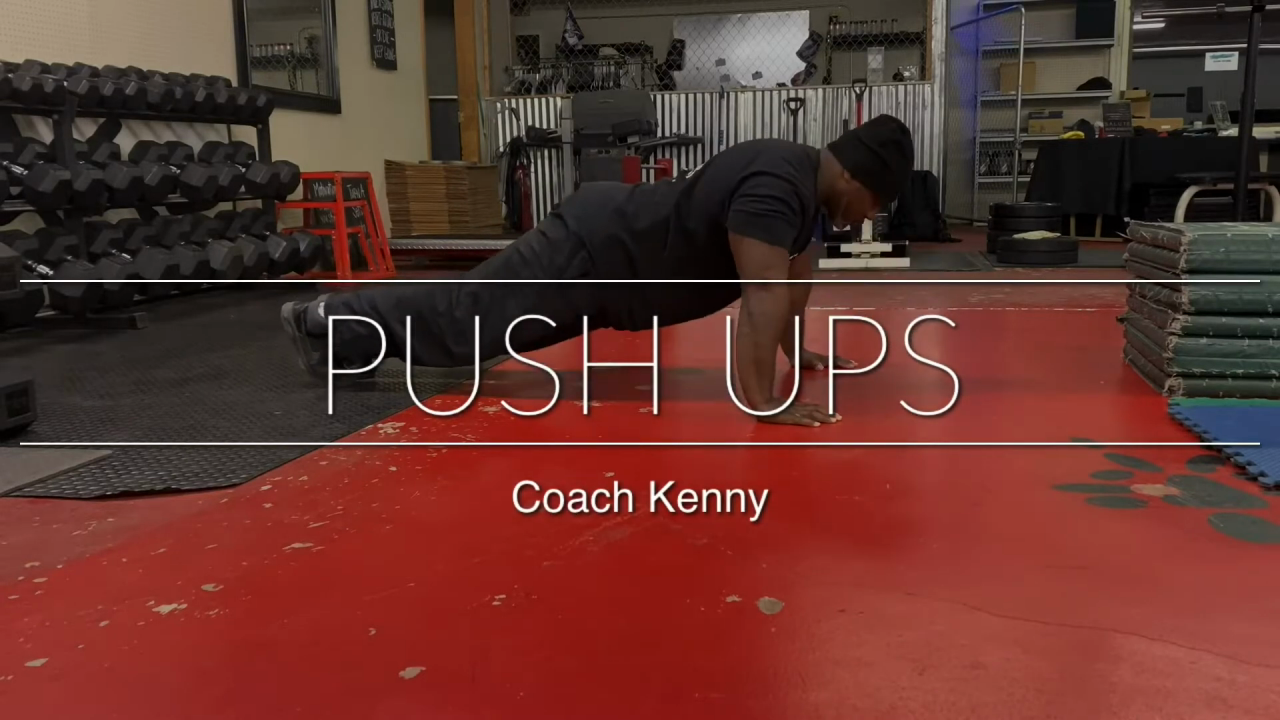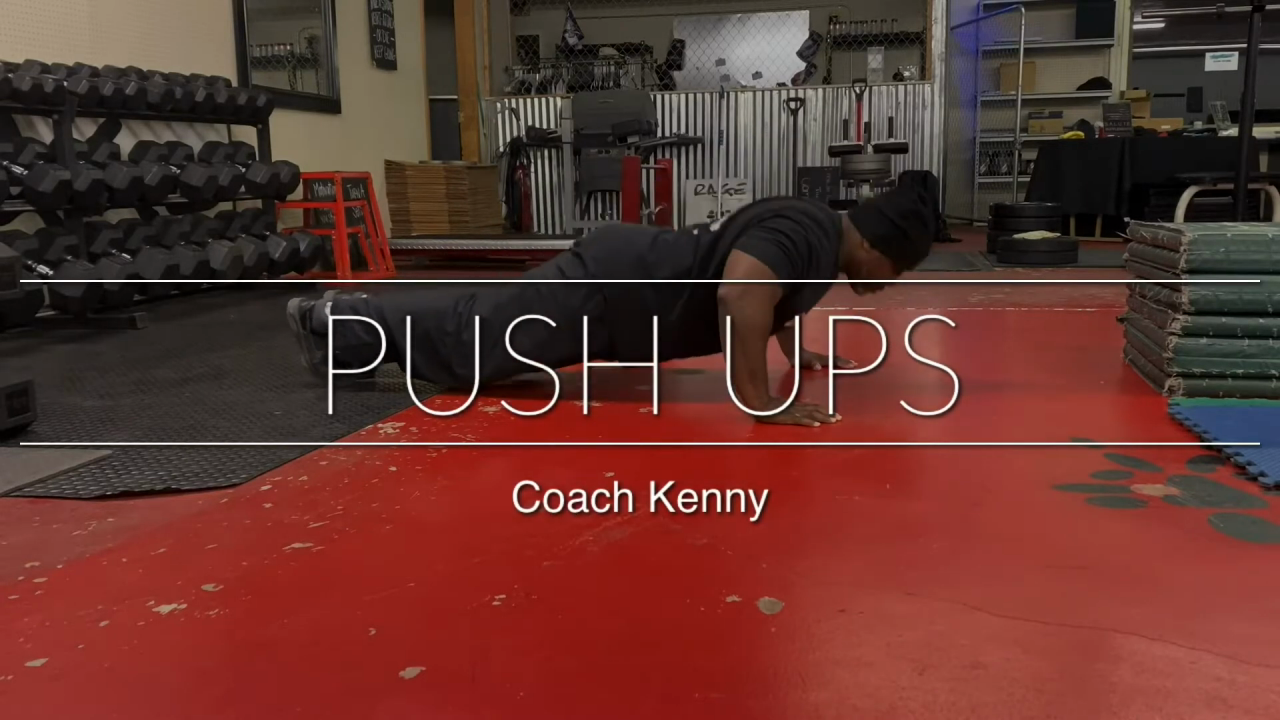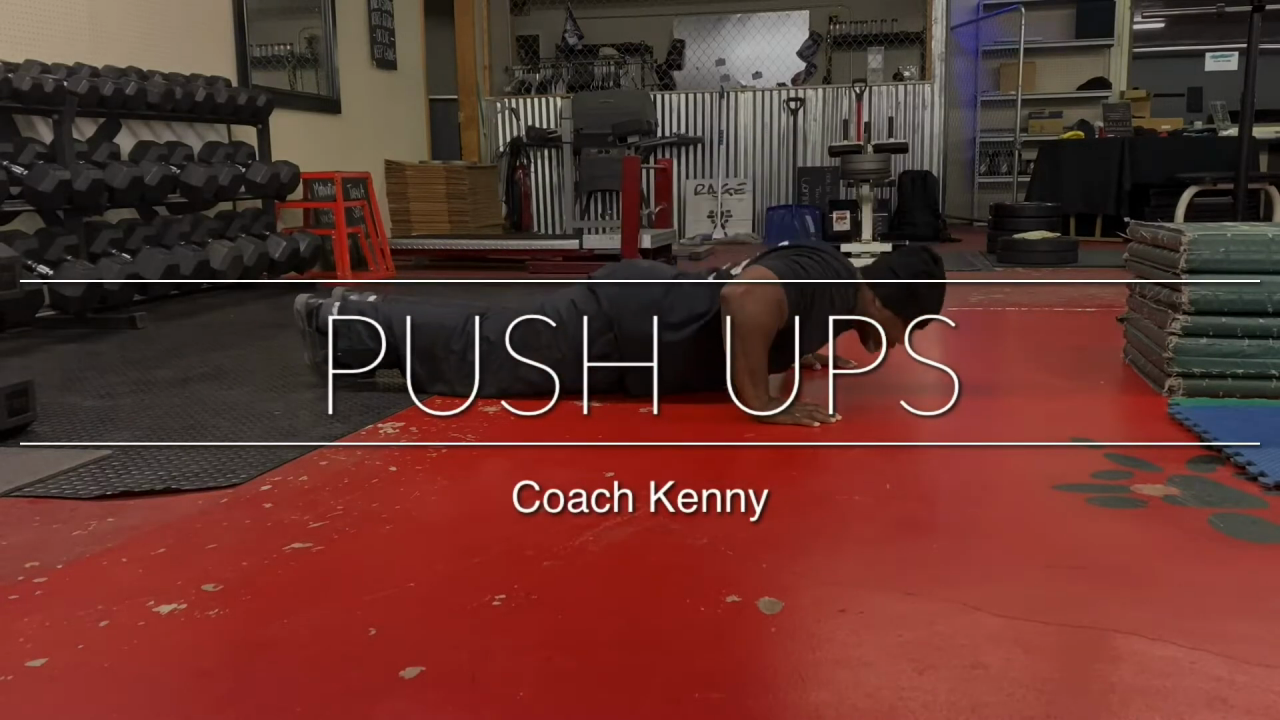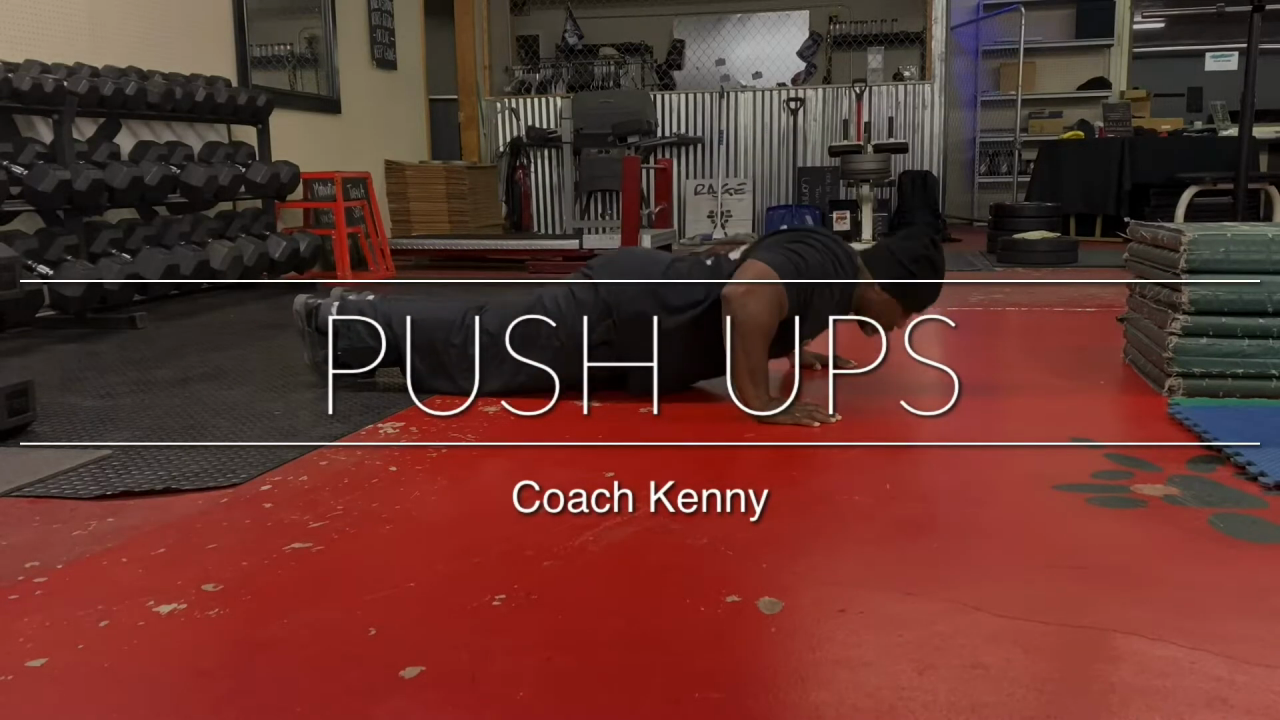
dt=0.3s
person 1, frame 1
left shoulder: (805, 182)
right shoulder: (778, 183)
left elbow: (794, 272)
right elbow: (764, 290)
left wrist: (797, 350)
right wrist: (762, 400)
left hip: (611, 250)
right hip: (591, 254)
left knee: (472, 311)
right knee: (460, 322)
left ankle: (343, 320)
right ankle: (327, 323)
person 1, frame 2
left shoulder: (821, 236)
right shoulder: (807, 240)
right elbow: (739, 296)
left wrist: (793, 349)
right wrist: (759, 401)
left hip: (629, 278)
right hip: (606, 295)
left knee: (485, 323)
right knee: (469, 338)
left ankle: (350, 312)
right ankle: (329, 318)
person 1, frame 3
left shoulder: (831, 278)
right shoulder: (827, 285)
right elbow: (742, 296)
left wrist: (791, 354)
right wrist: (758, 399)
left hip: (640, 306)
right hip: (616, 331)
left knee: (493, 336)
right knee: (473, 351)
left ankle: (363, 312)
right ankle: (336, 320)
person 1, frame 4
left shoulder: (832, 267)
right shoulder: (823, 266)
right elbow: (745, 297)
left wrist: (794, 350)
right wrist: (759, 400)
left hip: (635, 299)
right hip: (616, 314)
left knee: (492, 330)
right knee: (476, 344)
left ankle: (361, 310)
right ankle: (335, 317)
